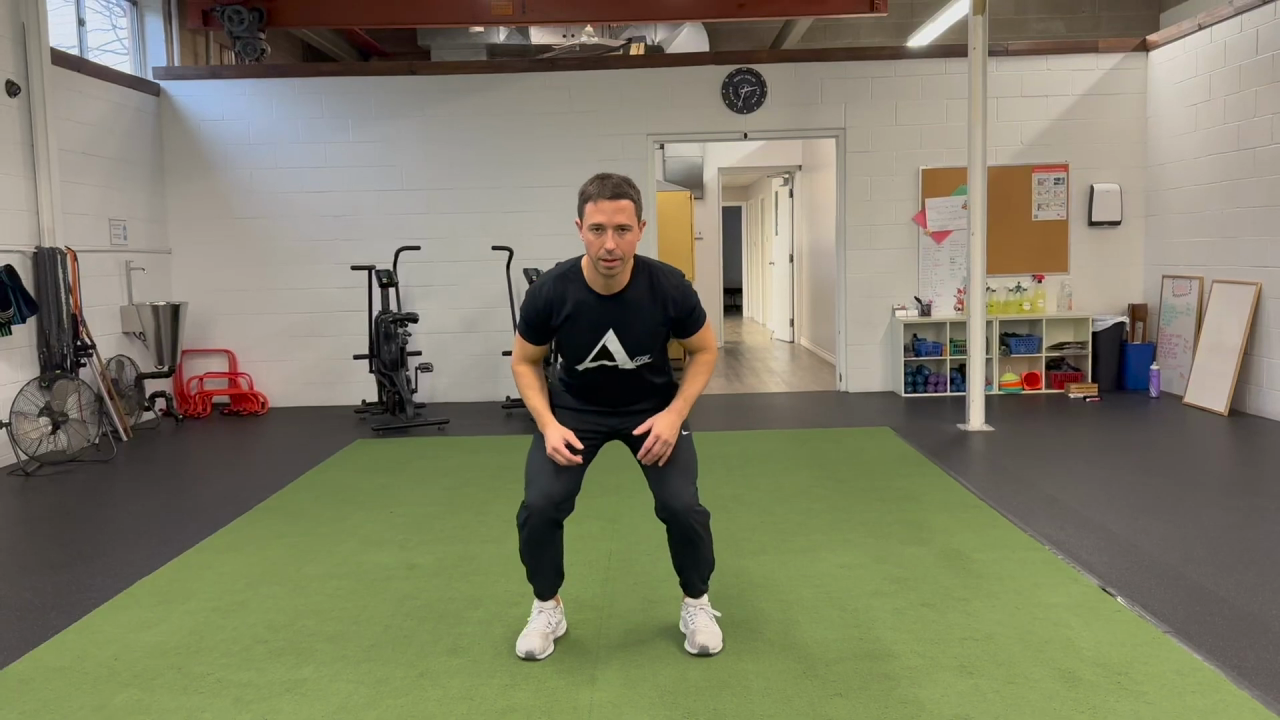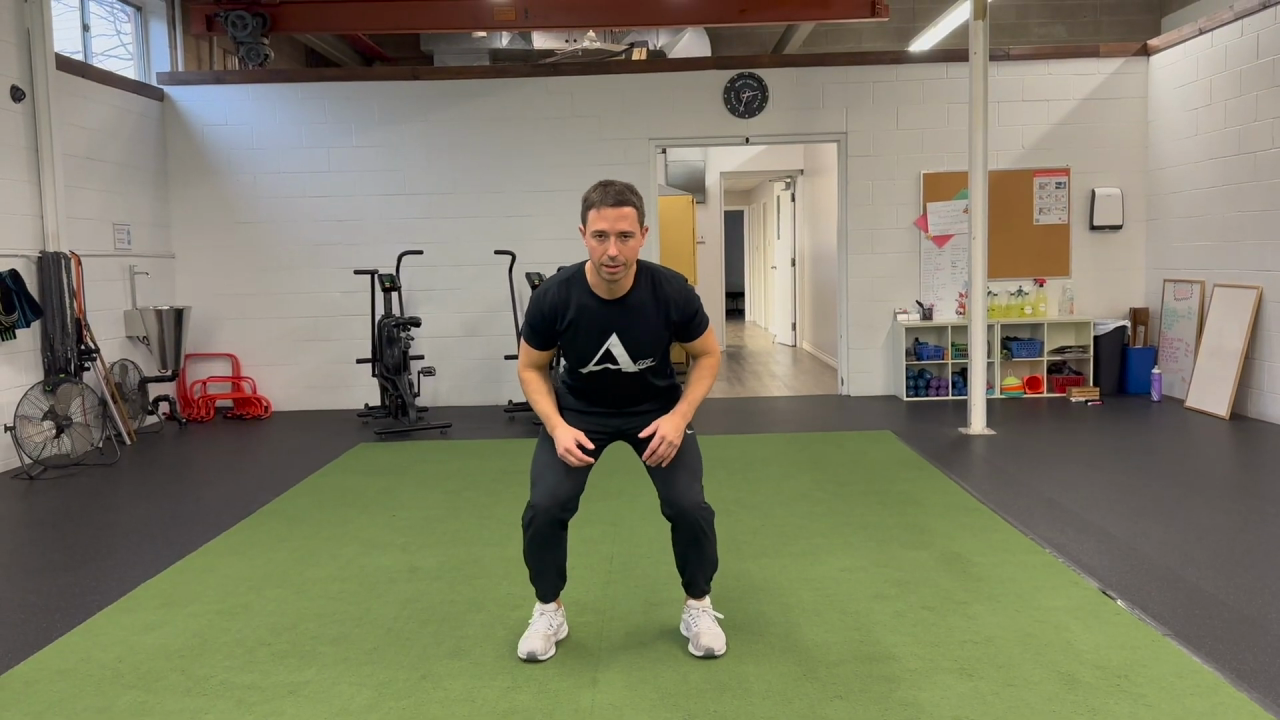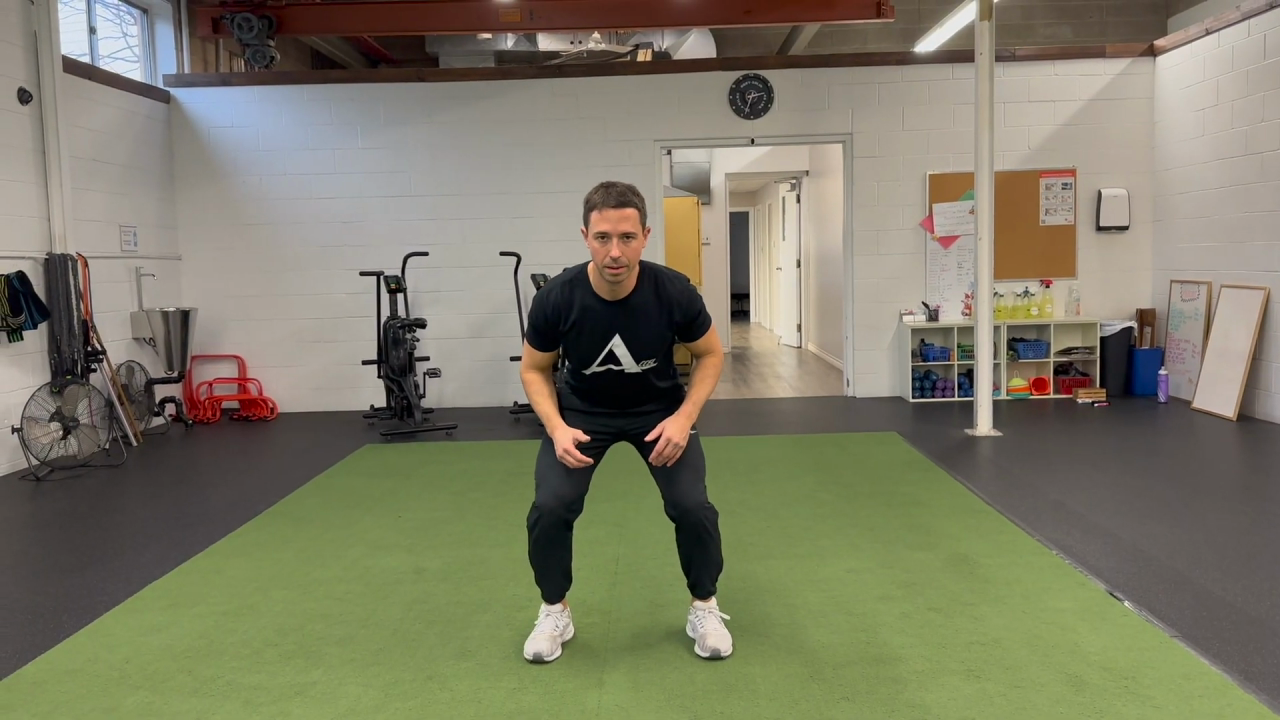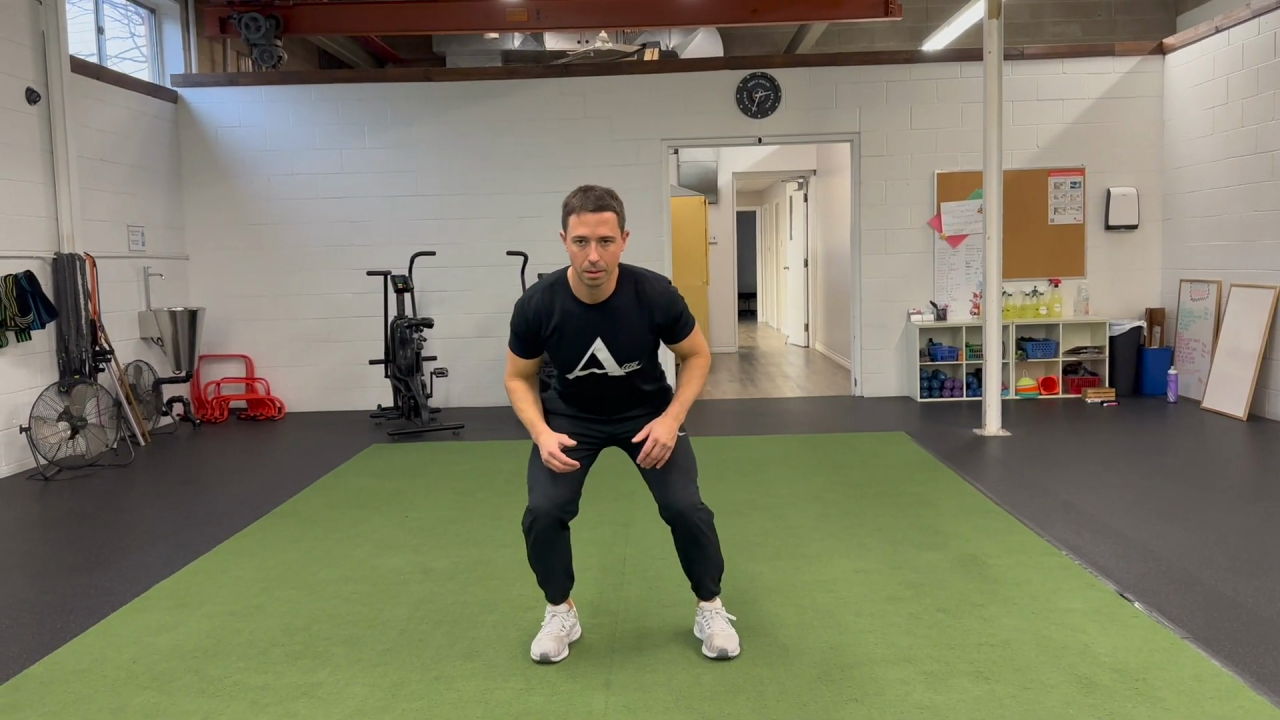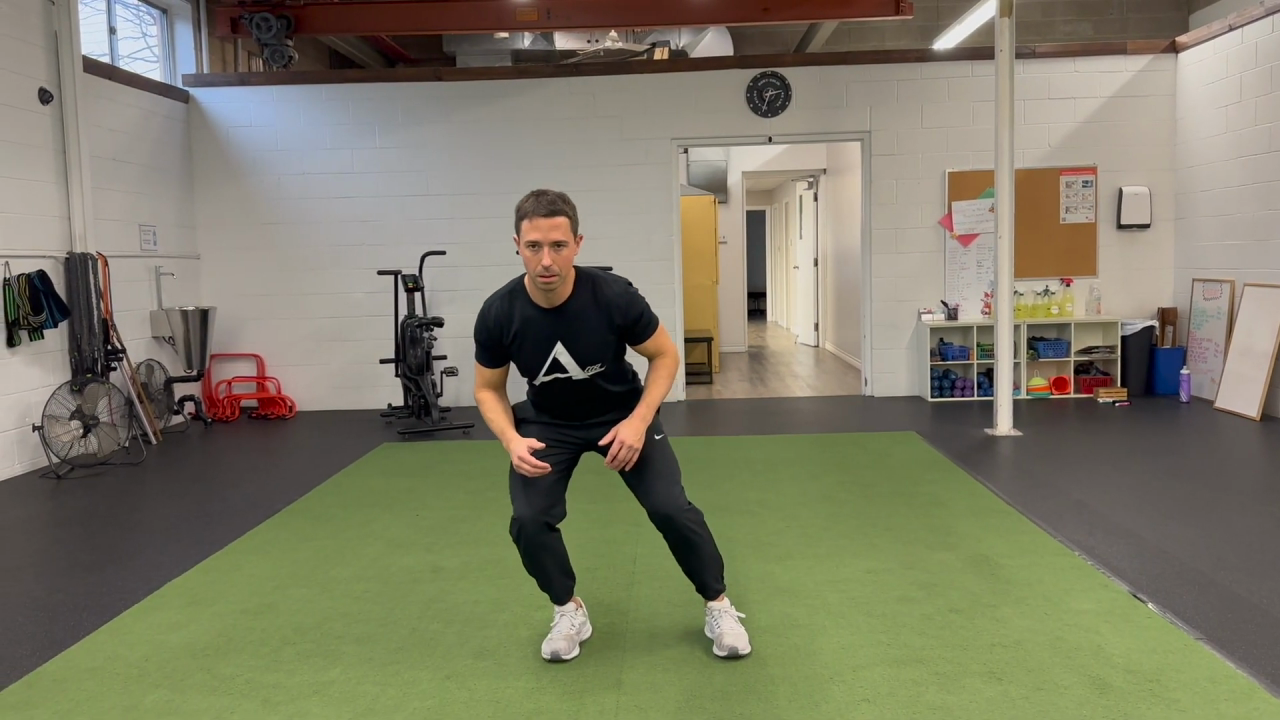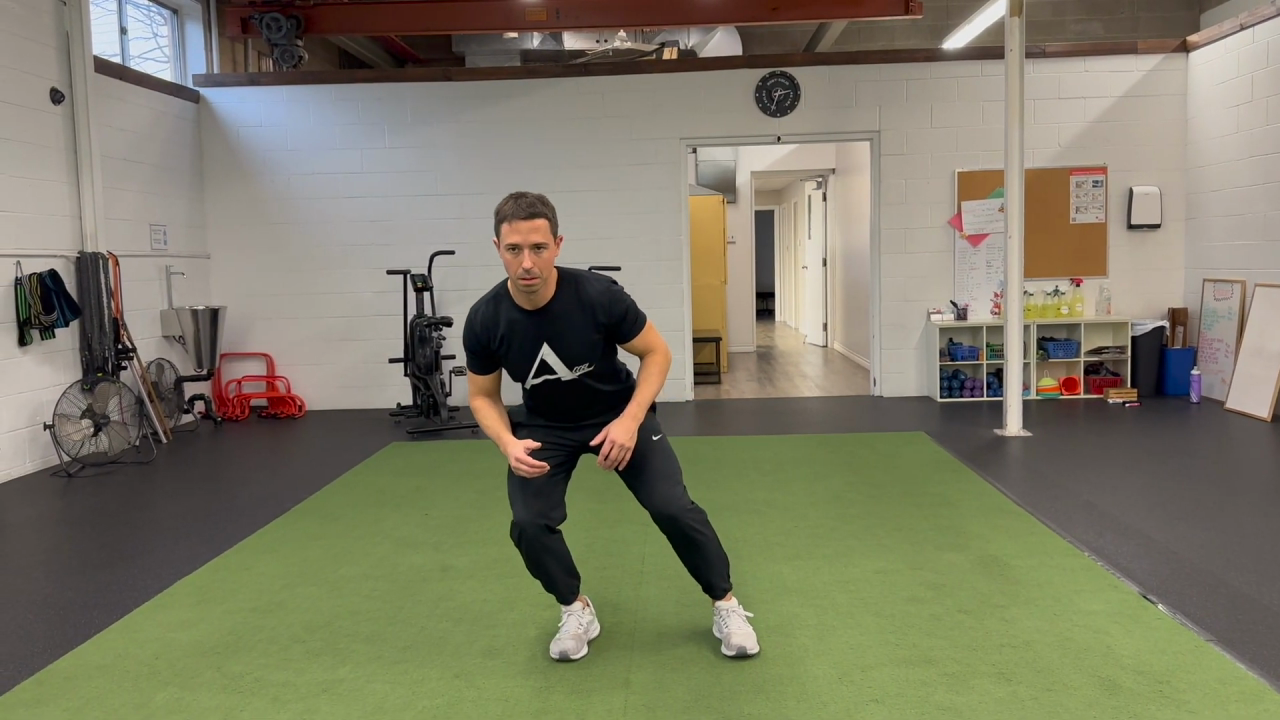
dt=0.7s
person 1, frame 1
left shoulder: (669, 288)
right shoulder: (550, 293)
left elbow: (704, 351)
right elbow: (525, 362)
left wrist: (675, 414)
right wrist: (547, 424)
left hip: (653, 409)
right hip: (574, 409)
left knee: (682, 507)
right knee: (539, 507)
left ankle: (696, 603)
right ankle: (547, 607)
person 1, frame 2
left shoulder: (672, 292)
right shoulder: (553, 298)
left elbow: (707, 355)
right elbow: (531, 368)
left wrist: (679, 417)
right wrist: (557, 427)
left hip: (656, 409)
right hip: (578, 410)
left knee: (689, 506)
right knee: (545, 507)
left ankle: (698, 606)
right ankle: (549, 610)
person 1, frame 3
left shoulder: (674, 292)
right shoulder: (556, 299)
left elbow: (710, 354)
right elbow: (534, 369)
left wrist: (684, 417)
right wrist: (556, 427)
left hip: (659, 409)
right hip: (581, 411)
left knee: (692, 507)
right knee: (550, 508)
left ankle: (704, 607)
right ankle: (554, 610)
person 1, frame 4
left shoulder: (654, 294)
right shoulder: (537, 305)
left elbow: (697, 355)
right elbow: (519, 378)
left wrist: (671, 420)
right wrist: (542, 433)
left hip: (647, 412)
right hip: (570, 414)
left knee: (685, 507)
right knee: (543, 512)
left ankle: (710, 607)
right ankle: (561, 611)
person 1, frame 5
left shoulder: (613, 296)
right shoulder: (498, 314)
left elbow: (665, 356)
right elbow: (488, 389)
left wrist: (638, 422)
right wrist: (512, 440)
left hip: (621, 415)
right hip: (547, 422)
left knee: (670, 508)
right knee: (529, 519)
left ankle: (718, 605)
right ankle: (569, 610)
person 1, frame 6
left shoulder: (598, 295)
right shoulder: (485, 320)
left elbow: (657, 353)
right elbow: (483, 395)
left wrist: (630, 422)
right wrist: (508, 443)
left hip: (617, 414)
right hip: (544, 425)
left knee: (672, 507)
right knee: (529, 522)
left ankle: (725, 604)
right ankle: (576, 609)
